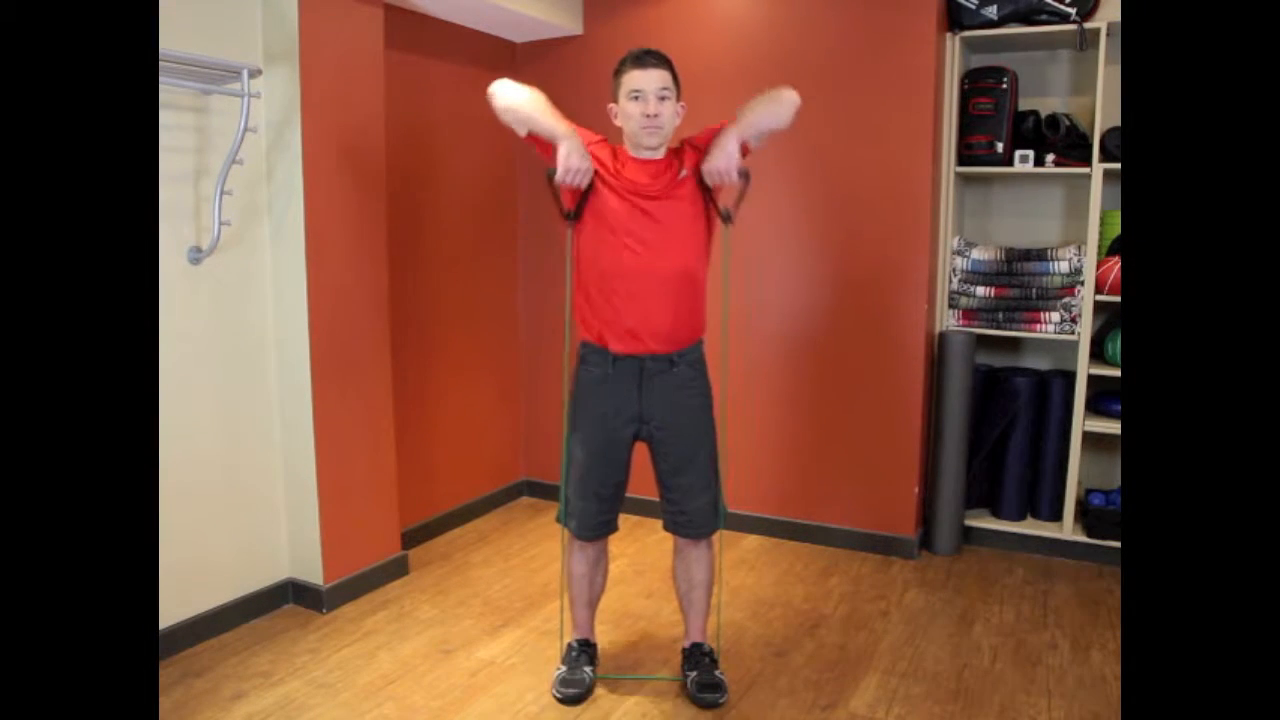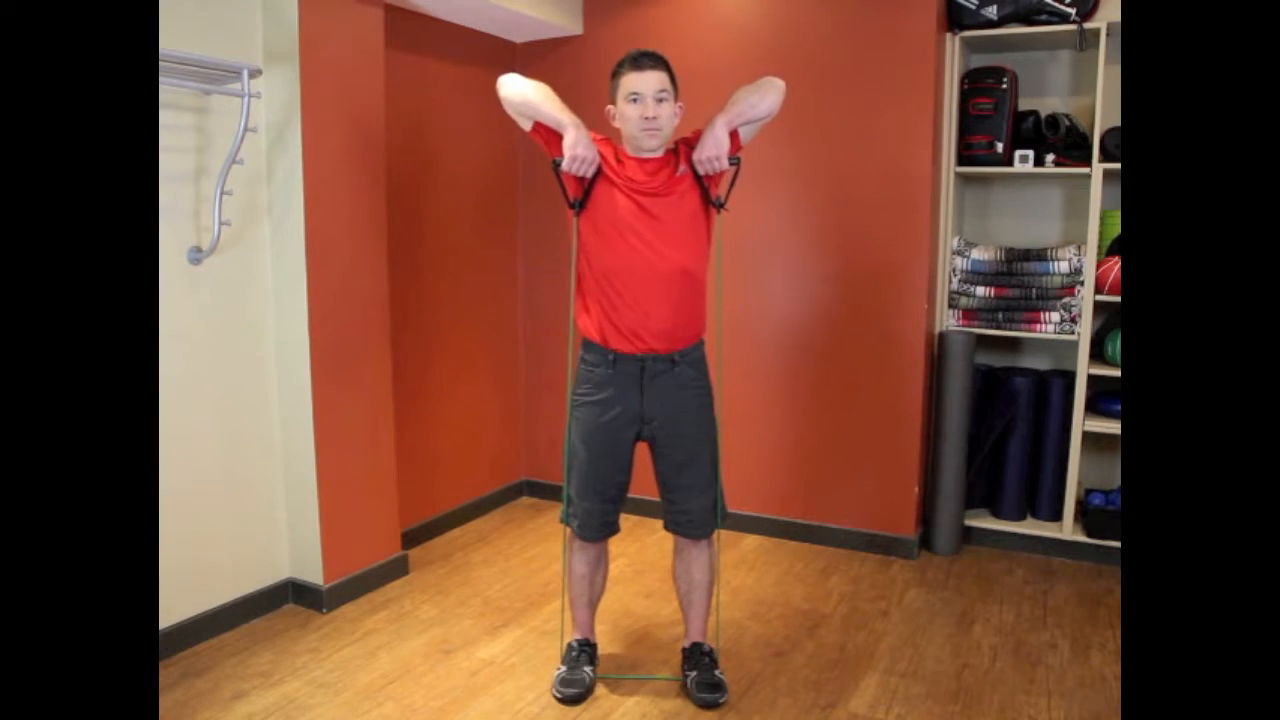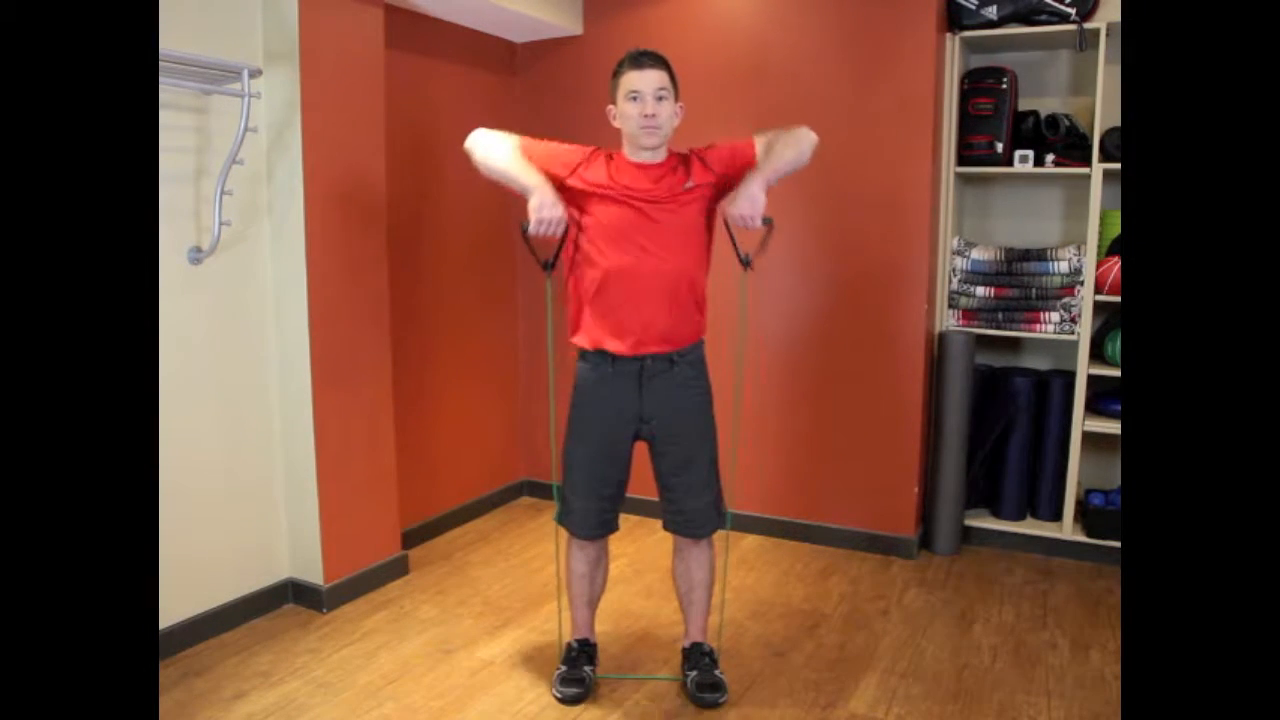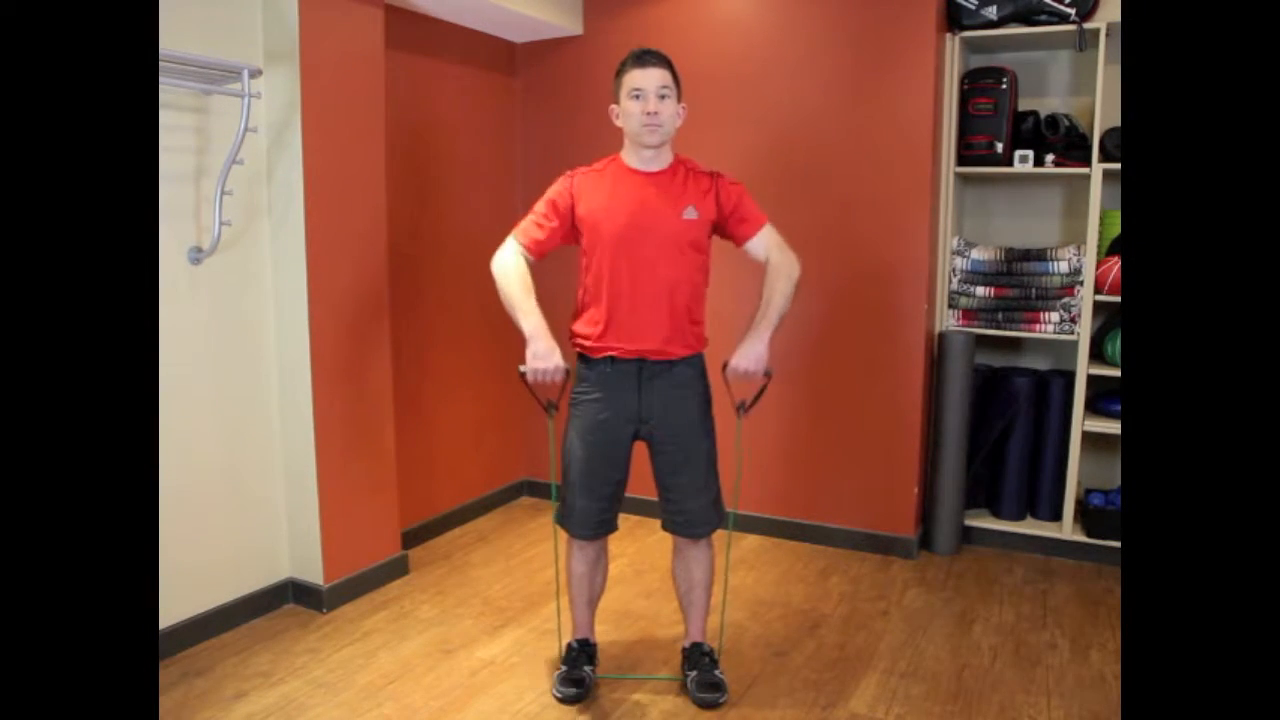
dt=0.5s
person 1, frame 1
left shoulder: (700, 162)
right shoulder: (588, 162)
left elbow: (784, 100)
right elbow: (504, 94)
left wrist: (732, 136)
right wrist: (564, 137)
left hip: (680, 371)
right hip: (602, 371)
left knee: (694, 522)
right knee: (586, 521)
left ankle: (696, 650)
right ankle: (580, 646)
person 1, frame 2
left shoulder: (698, 162)
right shoulder: (590, 162)
left elbow: (772, 90)
right elbow: (511, 87)
left wrist: (718, 128)
right wrist: (571, 129)
left hip: (682, 371)
right hip: (604, 371)
left knee: (695, 523)
right knee: (588, 522)
left ankle: (697, 649)
right ankle: (581, 645)
person 1, frame 3
left shoulder: (704, 169)
right shoulder: (581, 169)
left elbow: (800, 141)
right elbow: (483, 144)
left wrist: (754, 188)
right wrist: (536, 188)
left hip: (680, 372)
right hip: (601, 373)
left knee: (695, 522)
right knee: (586, 522)
left ankle: (697, 649)
right ankle: (582, 645)
person 1, frame 4
left shoulder: (712, 189)
right shoulder: (579, 187)
left elbow: (783, 258)
right elbow: (508, 258)
left wrist: (759, 336)
right wrist: (536, 336)
left hip: (680, 378)
right hip: (599, 378)
left knee: (693, 524)
right knee: (585, 524)
left ankle: (696, 649)
right ankle: (581, 646)
